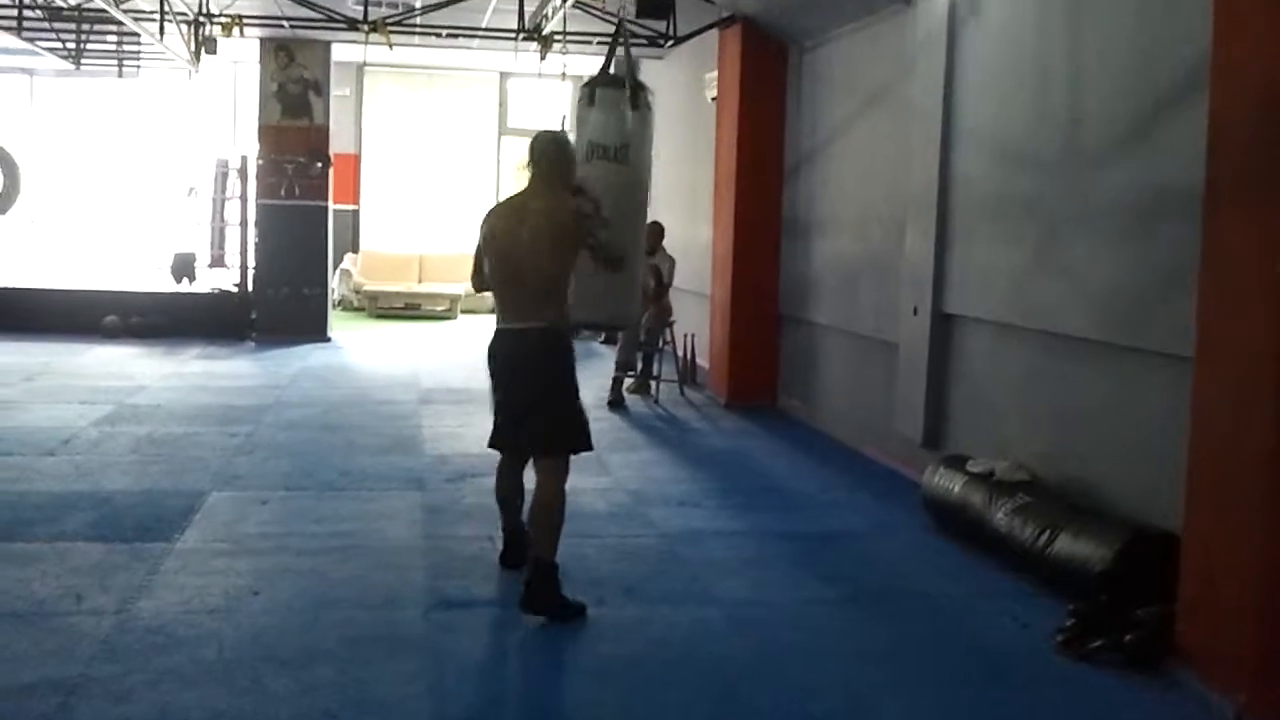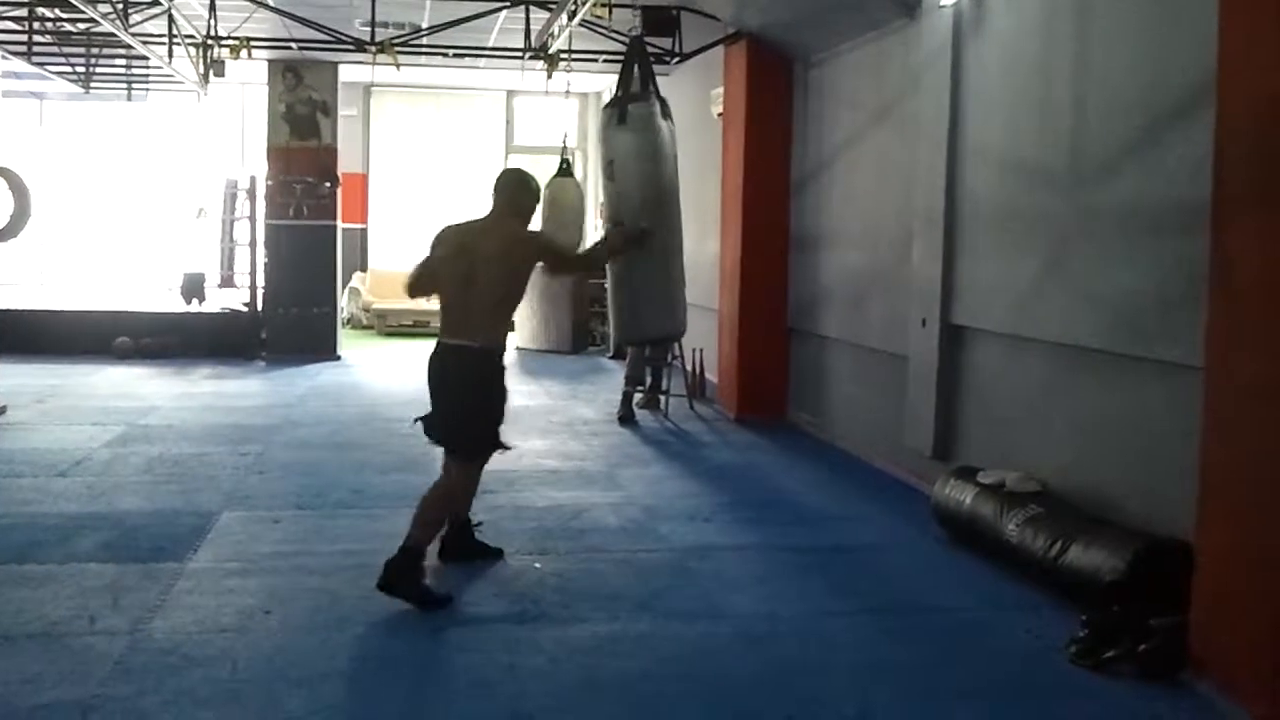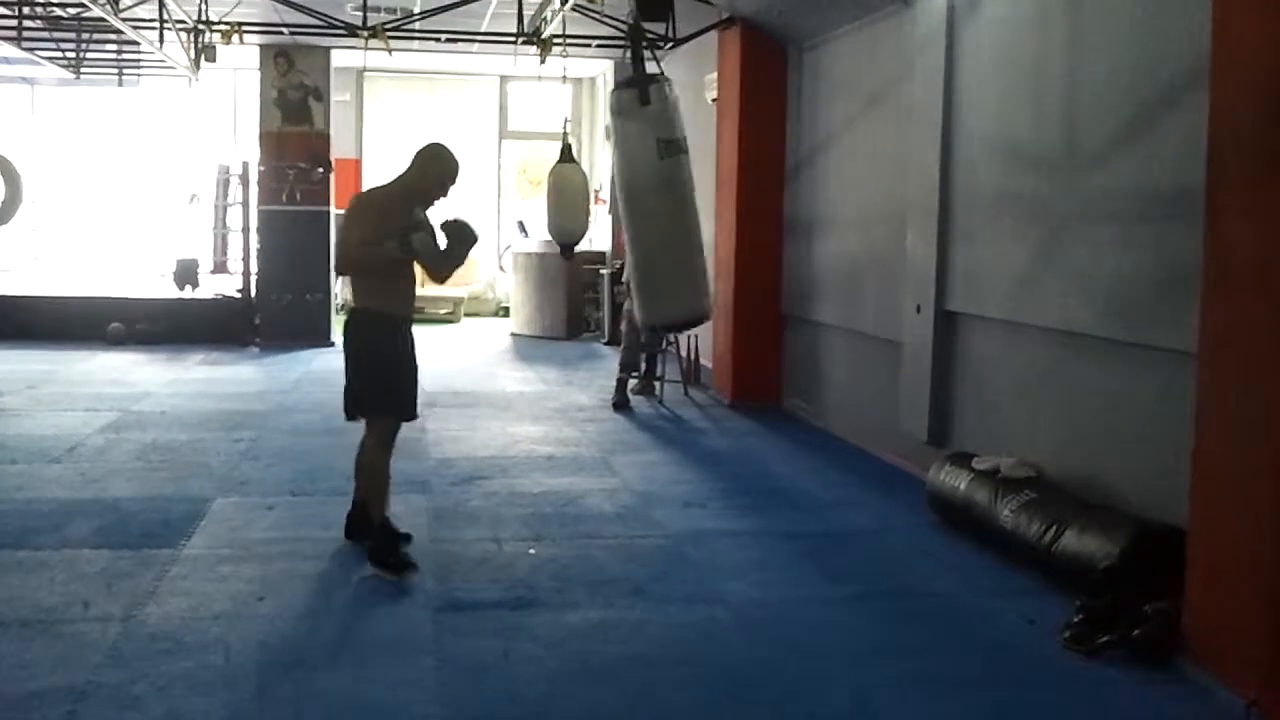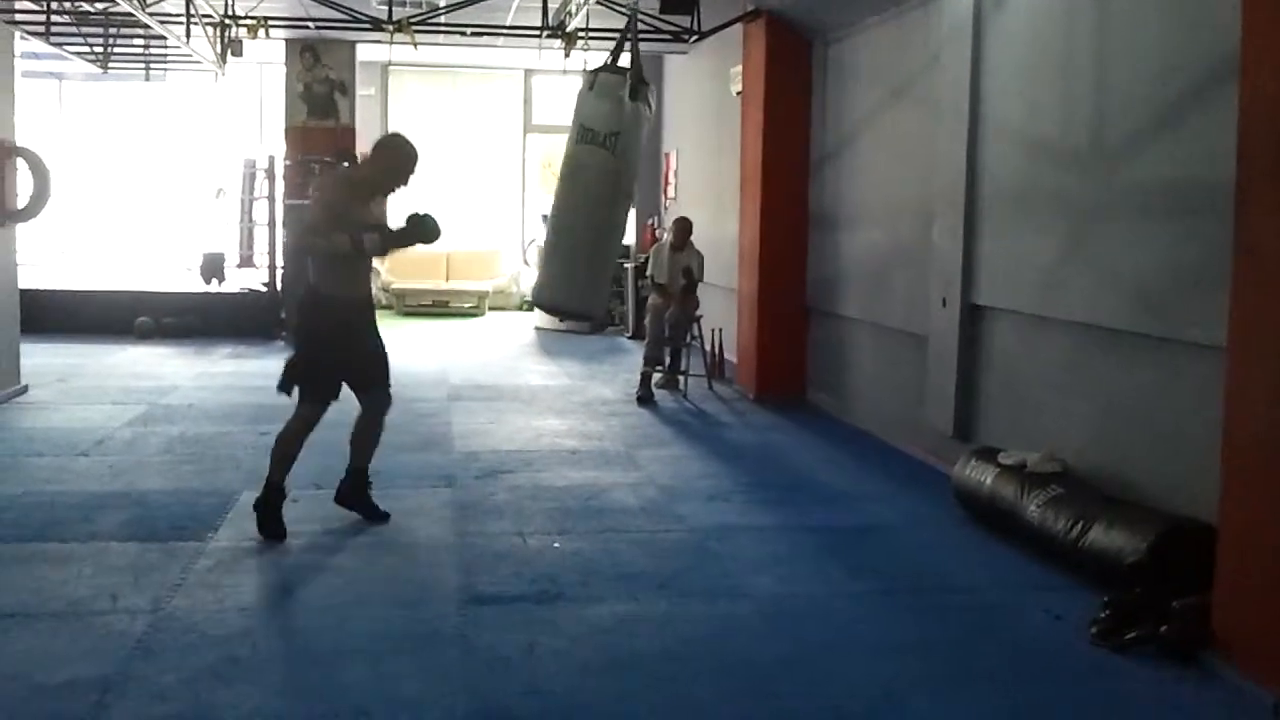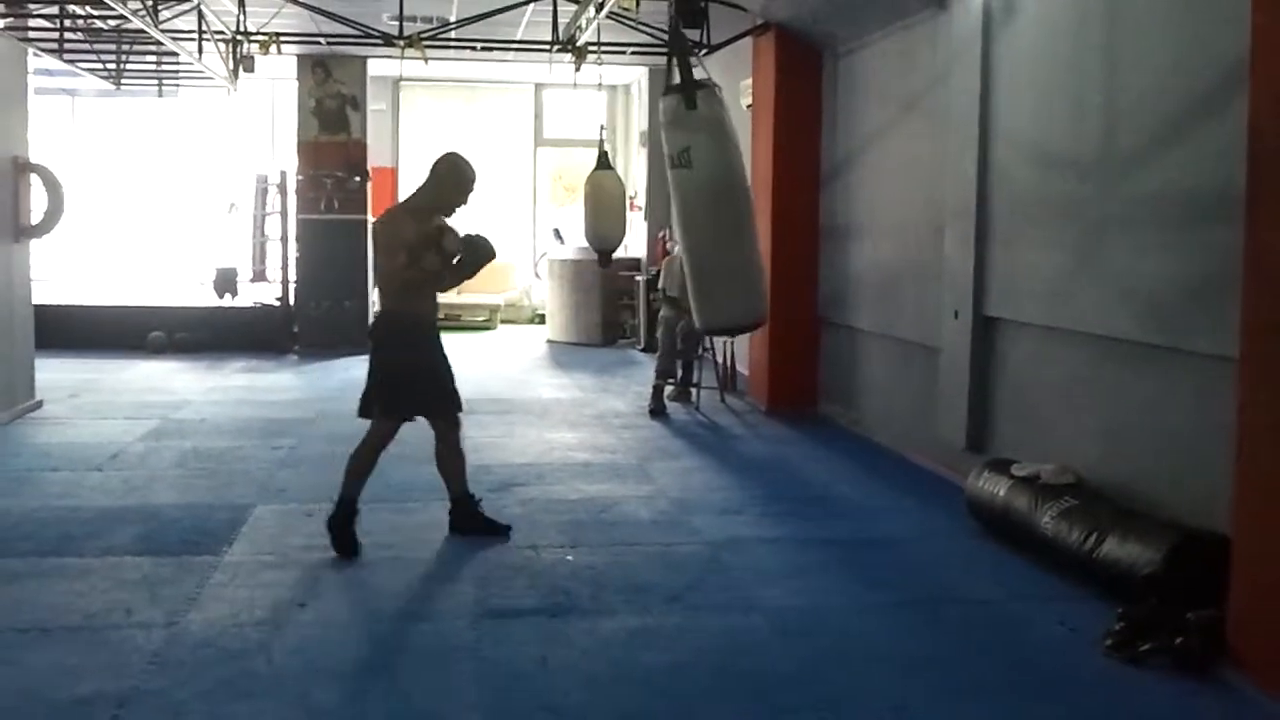
dt=1s
person 1, frame 1
left shoulder: (497, 216)
right shoulder: (572, 209)
left elbow: (480, 279)
right elbow: (613, 262)
right wrist: (592, 219)
left hip: (506, 345)
right hip: (546, 348)
left knee: (513, 455)
right knee: (553, 467)
left ankle: (515, 542)
right ankle: (542, 583)
person 1, frame 2
left shoulder: (451, 237)
right shoulder: (527, 242)
left elbow: (415, 286)
right elbow: (581, 263)
right wrist: (618, 238)
left hip: (449, 357)
right hip: (478, 365)
left knee: (470, 456)
right knee: (459, 469)
left ankle: (459, 536)
right ankle: (403, 568)
person 1, frame 3
left shoulder: (414, 216)
right shoulder: (367, 206)
left elbow: (439, 272)
right elbow: (344, 263)
left wrist: (459, 246)
right wrist: (402, 247)
left hip: (398, 329)
right hip: (370, 329)
left knee: (384, 428)
right knee: (379, 427)
left ankle: (364, 518)
right ankle: (378, 533)
person 1, frame 4
left shoulder: (373, 202)
right shoulder: (331, 192)
left elbow: (380, 246)
right elbow: (304, 245)
left wrist: (409, 233)
right wrist: (367, 240)
left hip: (358, 311)
right hip: (323, 312)
left knee: (378, 400)
right knee: (309, 411)
left ankle: (354, 487)
right ankle: (270, 500)
person 1, frame 5
left shoulder: (436, 224)
right shoulder: (394, 223)
right elbow: (398, 282)
left wrist: (472, 258)
right wrist: (439, 253)
left hip: (424, 334)
right hip: (396, 334)
left knee: (448, 424)
right knee: (383, 429)
left ankle: (463, 510)
right ankle: (343, 514)
